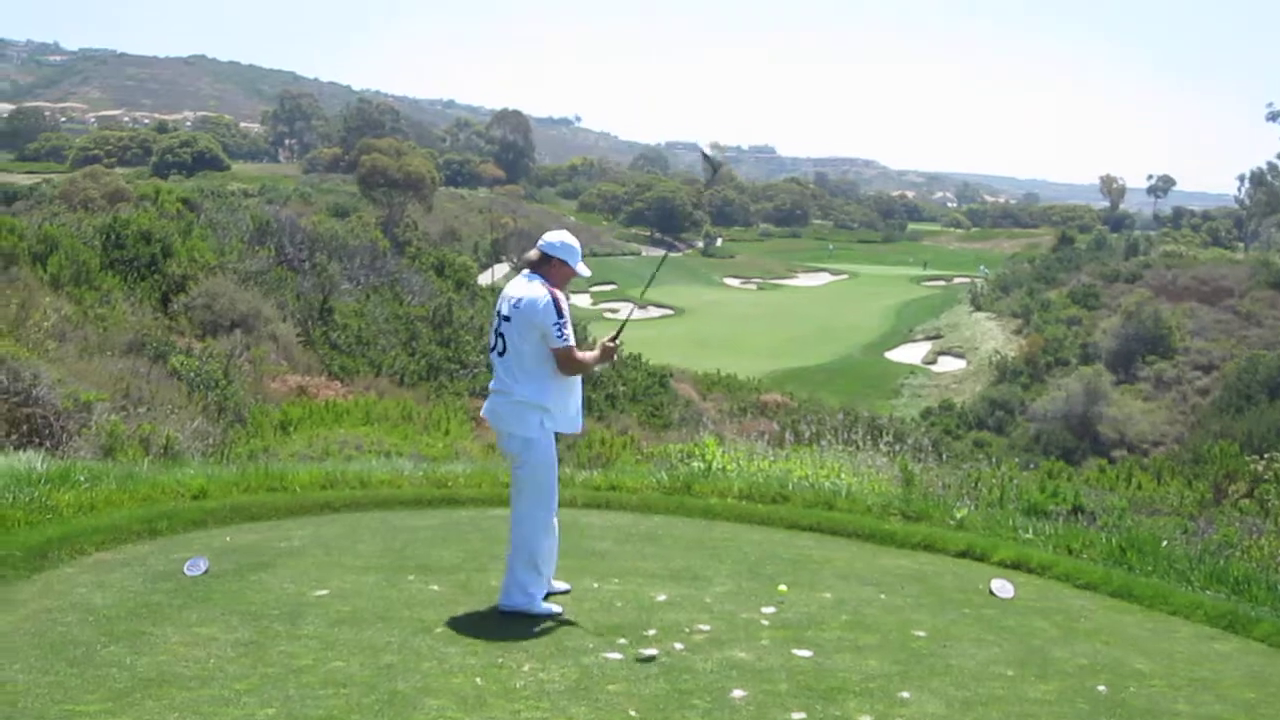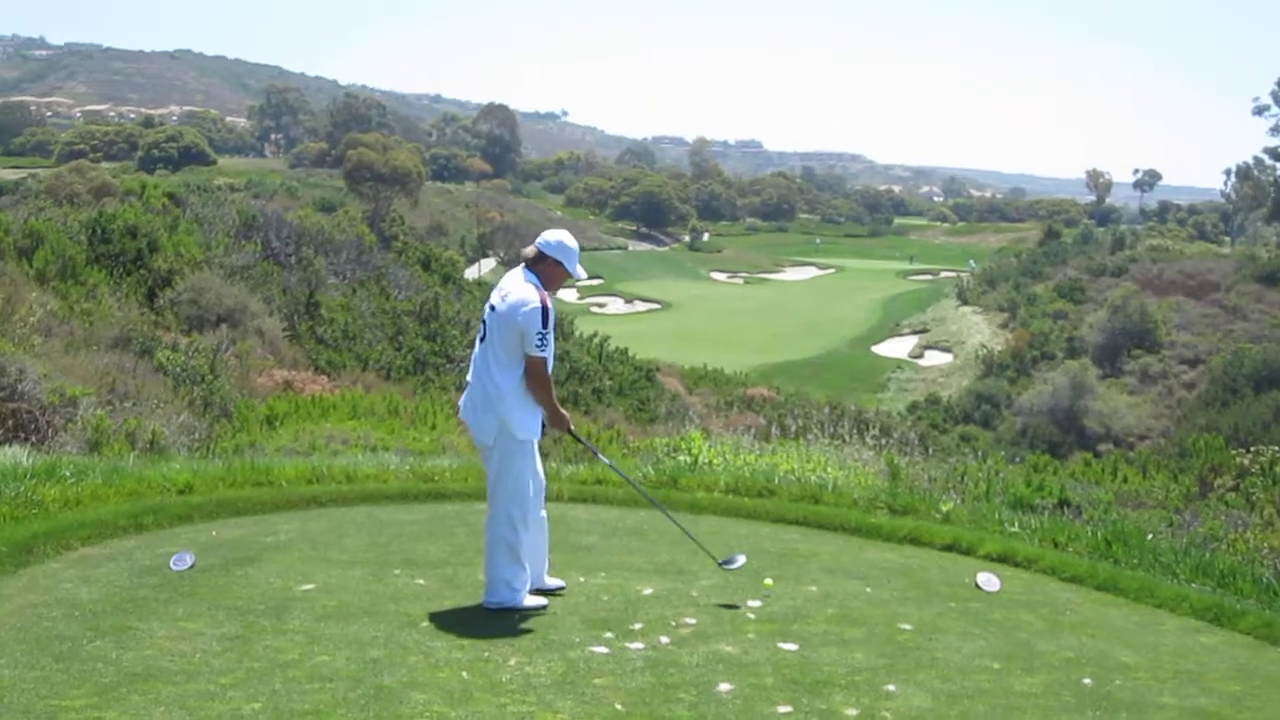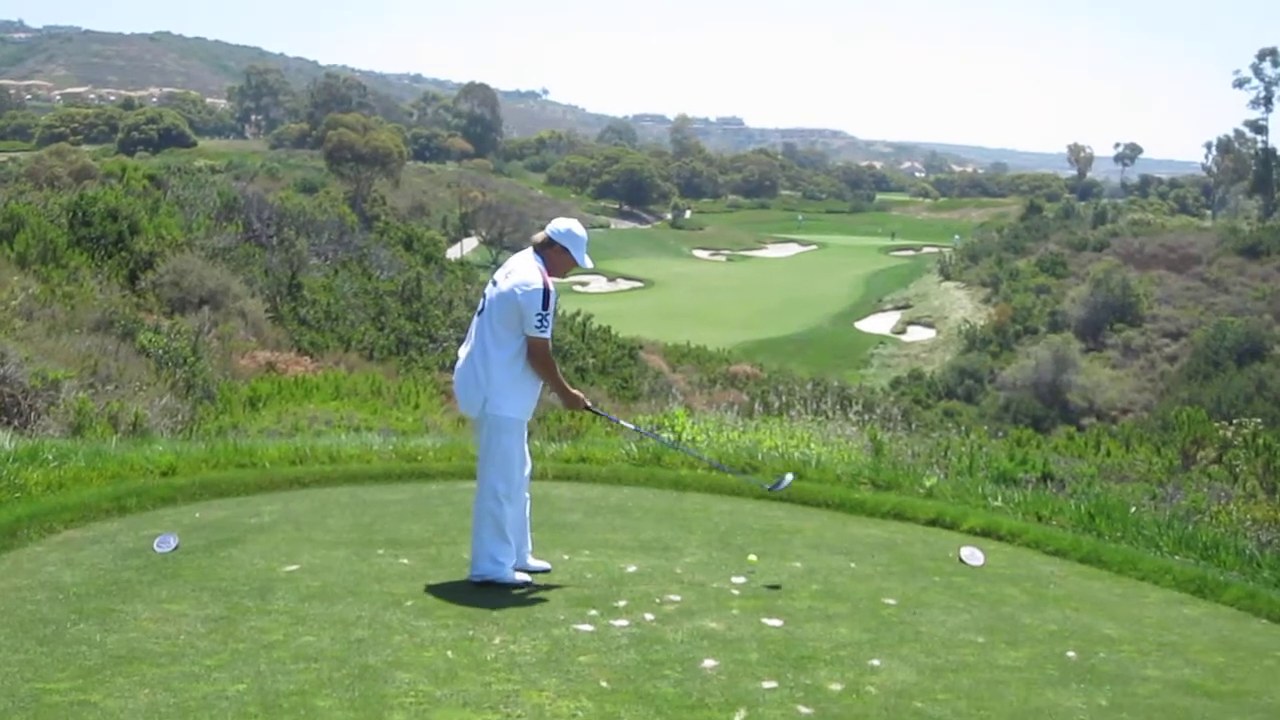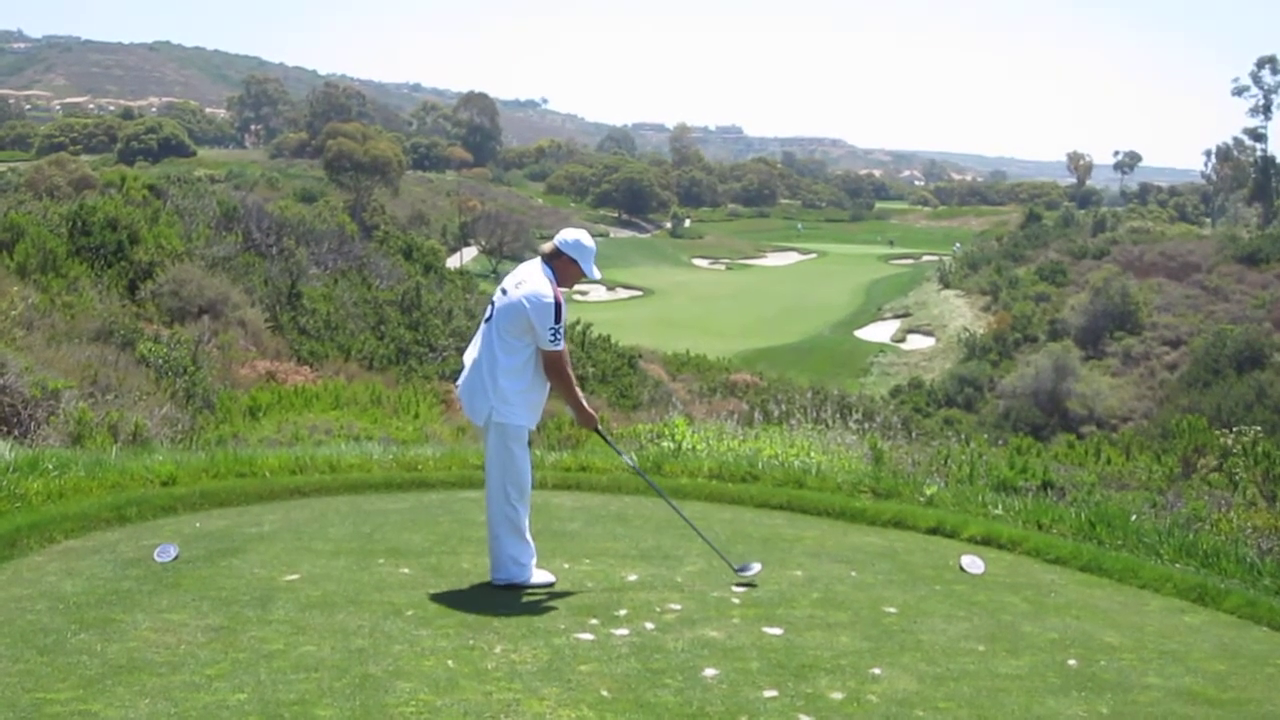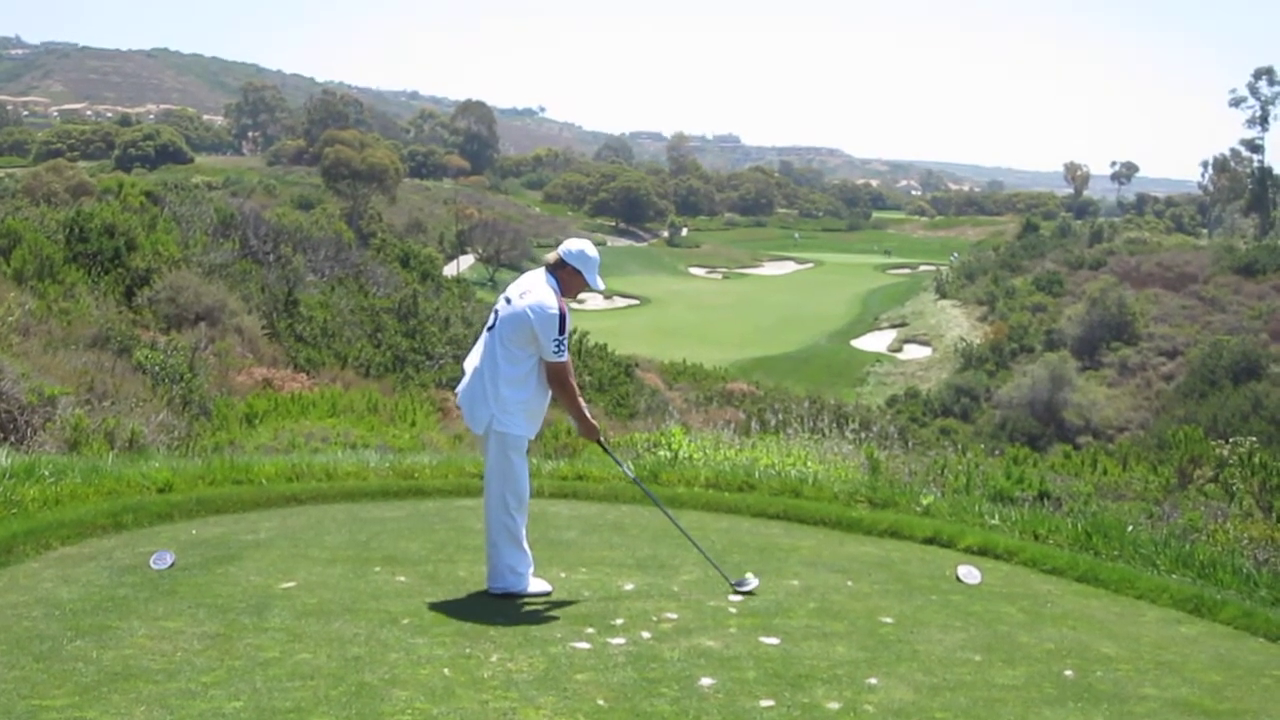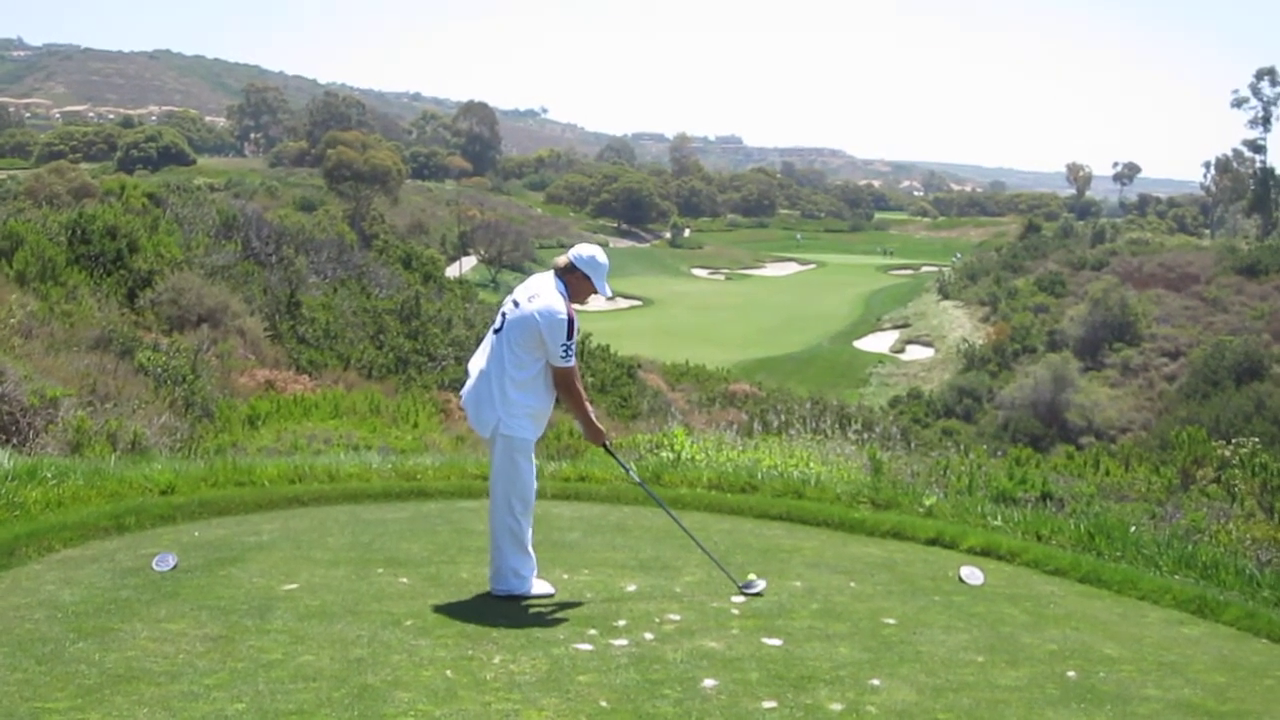
dt=0.5s
person 1, frame 1
left shoulder: (515, 287)
right shoulder: (548, 299)
right elbow: (568, 363)
left wrist: (587, 355)
right wrist: (599, 356)
left hip: (515, 409)
right hip: (529, 417)
left knee: (536, 500)
right knee: (536, 507)
left ankle: (536, 577)
right ankle: (521, 595)
person 1, frame 2
left shoulder: (513, 281)
right shoulder: (536, 303)
right elbow: (536, 375)
left wrist: (544, 410)
right wrist: (554, 413)
left hip: (501, 406)
right hip: (503, 415)
left knee: (529, 493)
right knee: (511, 502)
left ankle: (531, 574)
right ankle: (504, 591)
person 1, frame 3
left shoulder: (521, 263)
right shoulder: (537, 285)
right elbow: (539, 354)
left wrist: (556, 386)
right wrist: (565, 393)
left hip: (496, 384)
right hip: (497, 391)
left knee: (515, 475)
right knee: (500, 480)
left ankle: (514, 555)
right ankle: (491, 565)
person 1, frame 4
left shoulder: (528, 272)
right shoulder: (546, 297)
left elbow: (556, 350)
right elbow: (554, 367)
left wrist: (576, 393)
right wrist: (580, 409)
left hip: (496, 389)
right hip: (502, 397)
left knee: (511, 483)
right knee: (511, 485)
left ankle: (514, 562)
right ankle: (513, 569)
person 1, frame 5
left shoulder: (532, 281)
right shoulder: (550, 308)
left elbow: (560, 361)
right elbow: (558, 377)
left wrist: (579, 402)
right wrist: (583, 420)
left hip: (494, 397)
right hip: (503, 406)
left knee: (507, 493)
right knee: (509, 495)
left ankle: (511, 570)
right ankle: (510, 578)
person 1, frame 6
left shoulder: (539, 283)
right shoulder: (558, 313)
left elbow: (566, 366)
right elbow: (564, 382)
left wrist: (585, 405)
right wrist: (589, 424)
left hip: (500, 398)
right hip: (508, 408)
left knee: (516, 492)
right knee: (514, 496)
left ankle: (514, 571)
right ankle: (513, 580)
